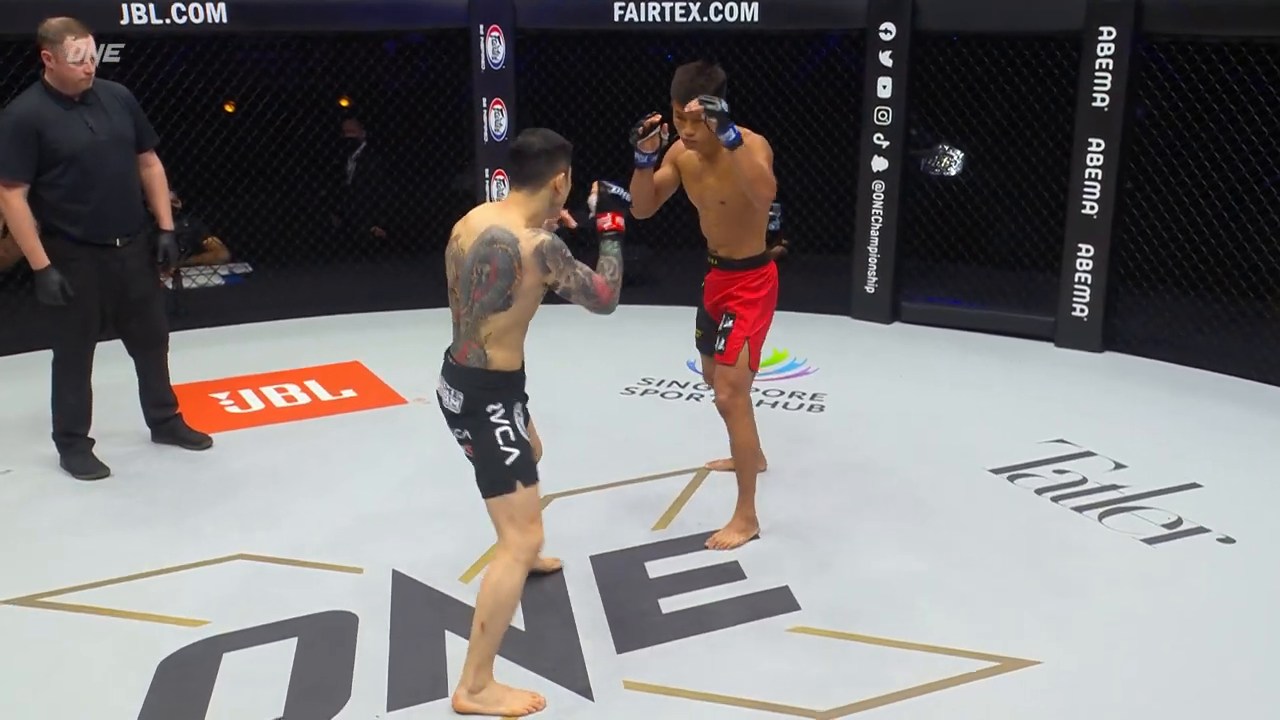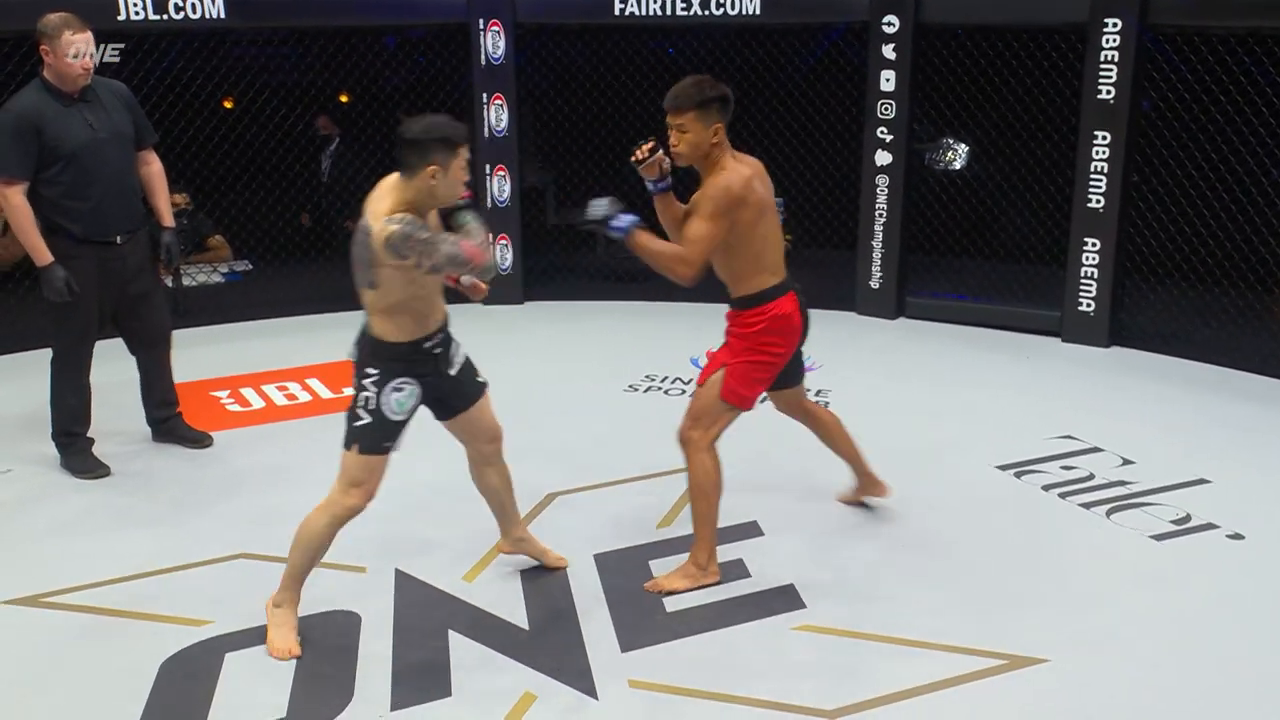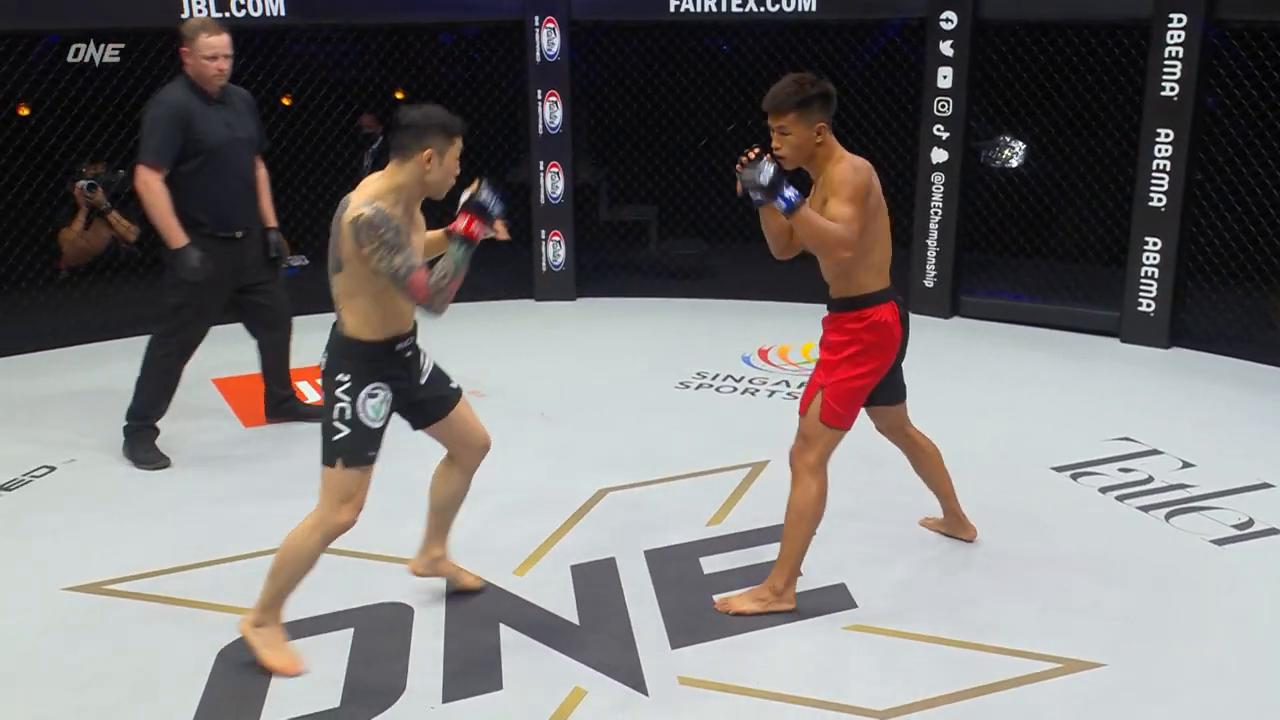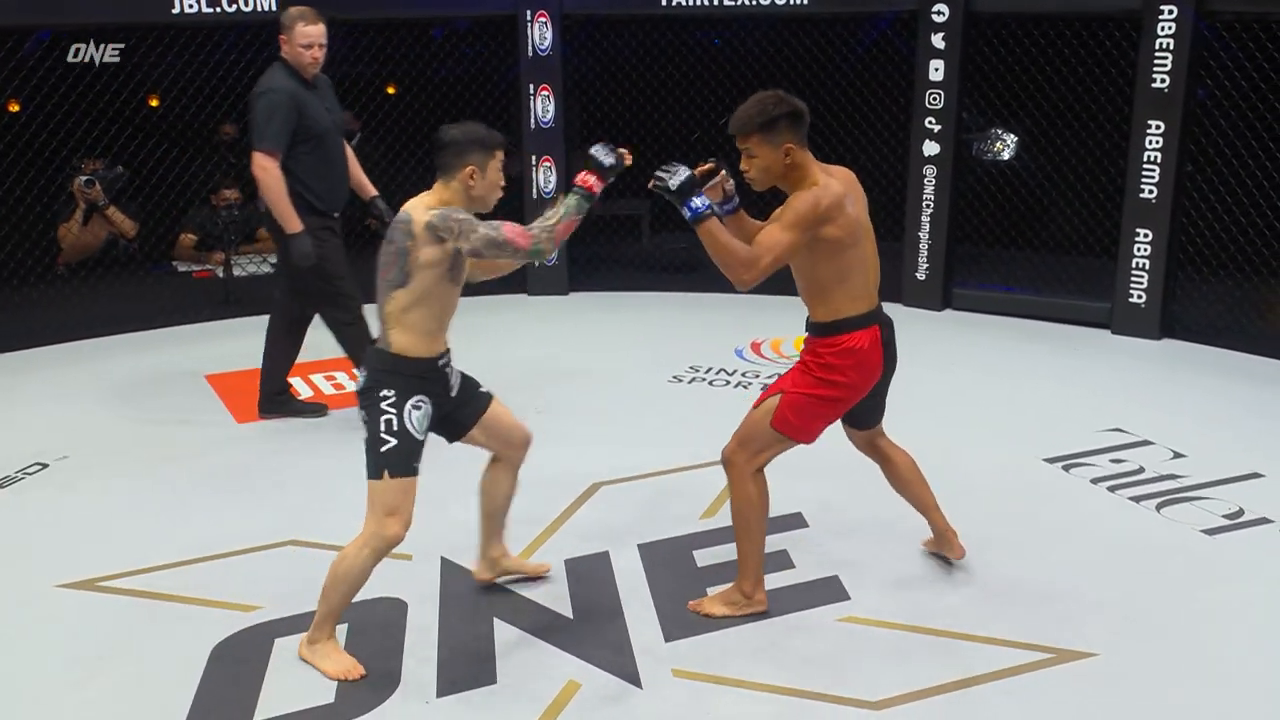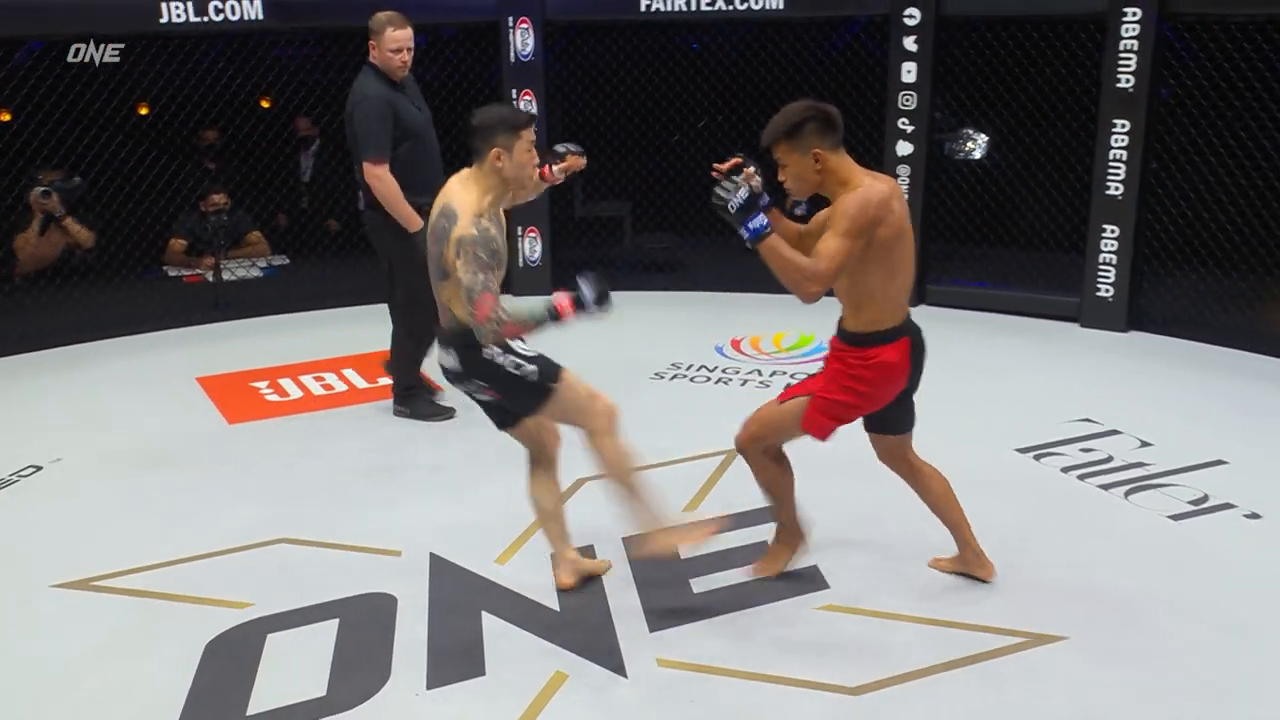
dt=0.5s
person 1, frame 1
left shoulder: (471, 221)
right shoulder: (537, 248)
right elbow: (605, 299)
left wrist: (549, 223)
right wrist: (612, 226)
left hip: (470, 381)
right hip: (483, 396)
left knee: (525, 455)
right knee: (516, 538)
left ankle: (520, 556)
person 1, frame 2
left shoulder: (403, 187)
right shoulder: (391, 232)
right elbow: (480, 259)
left wrist: (454, 277)
right wrist: (460, 211)
left hip: (435, 345)
right hip: (388, 362)
left knee: (487, 439)
right knee: (350, 499)
left ankle: (515, 536)
right ankle: (284, 602)
person 1, frame 3
left shoulder: (395, 196)
right shoulder: (369, 216)
left elbow: (416, 257)
right elbow: (433, 297)
left wrist: (463, 231)
right wrist: (471, 230)
left hip: (402, 352)
right hip: (358, 367)
left knee: (471, 443)
right knee: (338, 513)
left ankle: (434, 553)
right ankle: (263, 621)
person 1, frame 4
left shoulder: (433, 211)
right shoulder: (437, 222)
left elbow: (473, 270)
right elbow: (537, 242)
left wrist: (544, 227)
right wrist: (588, 185)
left hip: (434, 369)
right hip: (396, 384)
left knee: (514, 440)
right knee: (387, 529)
left ankle: (492, 557)
right ankle: (319, 637)
person 1, frame 5
left shoulder: (462, 184)
right shoulder: (473, 231)
left elbow: (512, 195)
right elbow: (488, 322)
left wrist: (550, 174)
right wrist: (562, 307)
left hip: (464, 349)
right hip: (477, 352)
left knee: (544, 447)
right knee: (600, 414)
left ankle: (565, 563)
right ankle: (658, 531)
person 2, frame 1
left shoulder: (751, 145)
right shoulder: (681, 152)
left elbow: (762, 197)
right elbow: (644, 207)
left wrist: (726, 132)
right wrist: (646, 153)
left hip: (751, 282)
right hip: (716, 275)
left knee: (730, 397)
right knee: (718, 379)
left ankle: (746, 514)
right ankle: (748, 454)
person 2, frame 2
left shoulder: (725, 186)
right shoulder: (743, 168)
left elbow: (685, 267)
right elbow: (683, 231)
left wrist: (622, 226)
right wrist: (658, 182)
left hip: (759, 323)
right hip: (783, 309)
left knee: (696, 436)
right knee: (796, 405)
left ankle: (702, 563)
right ankle: (866, 480)
person 2, frame 3
left shoulder: (849, 173)
right shoulder: (828, 177)
left elbow: (839, 248)
right elbow: (784, 248)
left wrist: (786, 194)
right wrist: (765, 192)
left hip: (860, 327)
right hip: (876, 322)
left knee: (807, 456)
right knee: (897, 427)
left ankle: (779, 588)
right ankle: (957, 520)
person 2, frame 4
left shoulder: (816, 200)
right shoulder: (839, 178)
left elbow: (746, 272)
right elbow: (766, 244)
left wrist: (693, 205)
right wrist: (725, 203)
left hip: (840, 354)
right hip: (872, 340)
left knee: (740, 457)
right knee: (872, 441)
left ankle: (748, 589)
right ankle: (945, 537)
person 2, frame 5
left shoulder: (859, 203)
right shoulder: (876, 187)
left elbow: (810, 284)
right elbow: (801, 241)
left wrist: (752, 222)
right wrist: (757, 198)
left hip: (864, 363)
right hip: (902, 349)
left knee: (753, 440)
right knee: (898, 455)
left ankle: (789, 539)
right ankle: (972, 556)
person 3, frame 1
left shoulder: (118, 97)
left elbow: (149, 164)
left wrist: (166, 228)
right wrist: (41, 266)
left hip: (133, 246)
right hip: (74, 255)
left knee: (151, 337)
right knee: (74, 351)
left ankle: (164, 420)
right ankle: (73, 443)
person 3, frame 2
left shoulder: (116, 94)
left elbow: (148, 161)
left wrist: (167, 224)
right wrist: (45, 264)
left hip: (133, 244)
right hip: (75, 254)
left knee: (154, 334)
right knee: (73, 349)
left ankle: (165, 420)
right ankle: (72, 442)
person 3, frame 3
left shoulder: (240, 100)
right shoulder: (172, 107)
right elbow: (148, 180)
left wrist: (271, 226)
right wrist: (181, 249)
left hip: (247, 240)
right hip: (204, 245)
left knee: (275, 320)
right knee: (177, 337)
left ankle: (281, 400)
right ankle: (140, 429)
person 3, frame 4
left shoulder: (320, 84)
right shoulder: (277, 92)
left elbow: (339, 147)
right elbow: (264, 166)
left wrist: (372, 197)
right wrist: (295, 232)
left hip: (323, 218)
right hip: (305, 224)
left knee: (296, 306)
right knee: (344, 306)
left ankle: (273, 396)
person 3, frame 5
left shoulder: (404, 83)
right shoulder: (372, 98)
right elbow: (376, 174)
left wrist: (429, 213)
right wrist: (418, 228)
left hip: (421, 210)
right hip: (397, 219)
left knee: (424, 298)
right knee: (417, 303)
left ankle: (410, 371)
right ankle: (408, 395)
